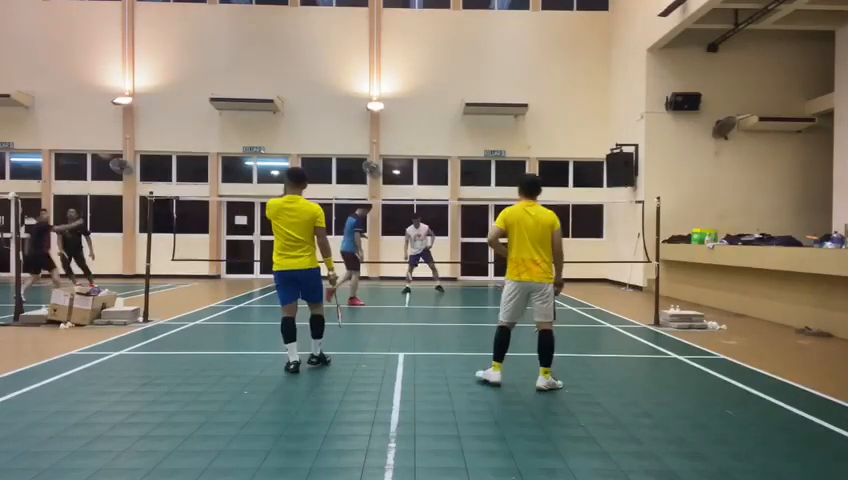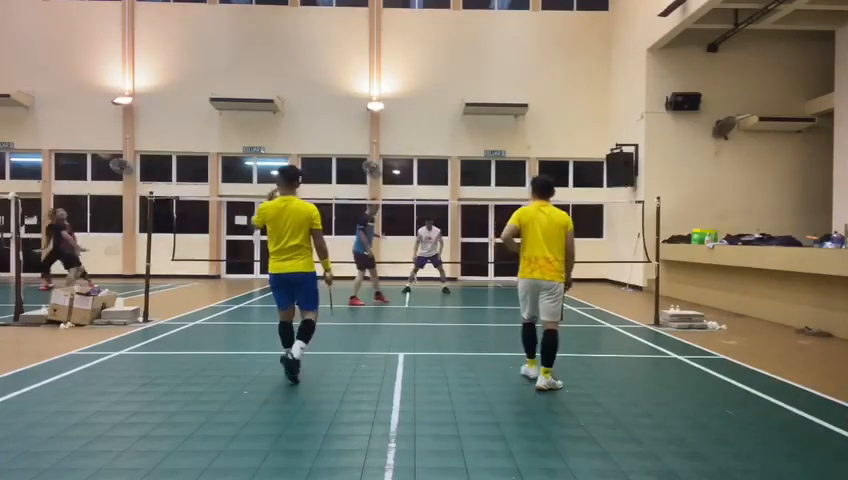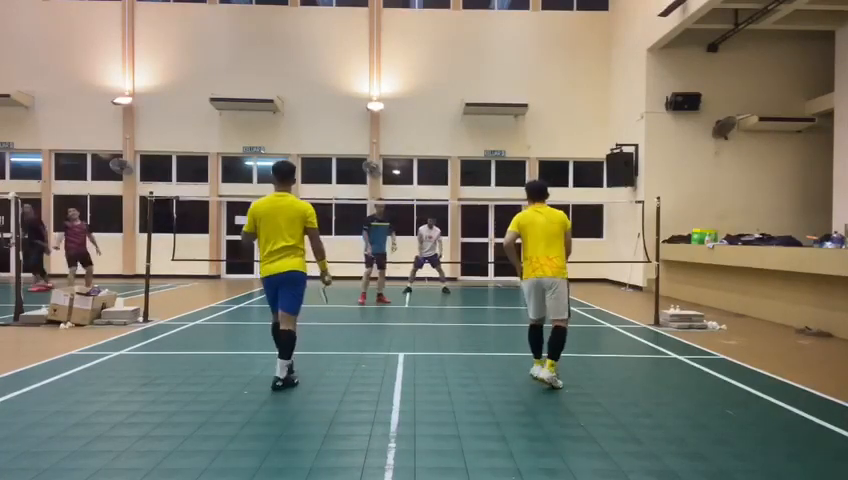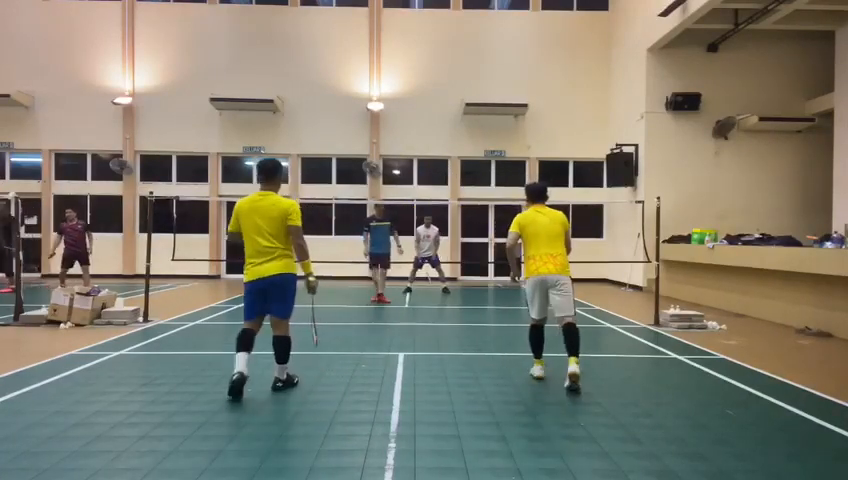
dt=0.3s
person 1, frame 1
left shoulder: (272, 206)
right shoulder: (314, 209)
right elbow: (322, 241)
left wrist: (285, 195)
right wrist: (331, 269)
left hip: (282, 269)
right hip: (308, 267)
left knee: (288, 313)
right knee: (316, 310)
left ankle: (293, 359)
right ankle: (316, 353)
person 1, frame 2
left shoulder: (266, 208)
right shoulder: (309, 209)
left elbow: (255, 224)
right elbow: (319, 243)
right wrist: (327, 269)
left hip: (277, 271)
right hip: (304, 270)
left knee: (285, 317)
right knee: (310, 315)
left ankle: (291, 356)
right ankle: (294, 354)
person 1, frame 3
left shoulder: (257, 206)
right shoulder: (304, 208)
left elbow: (246, 239)
right elbow: (315, 242)
right wrist: (324, 270)
left hip: (268, 272)
right hip: (293, 270)
left knee: (277, 320)
right knee: (288, 322)
left ankle: (285, 364)
right ankle: (282, 376)
person 1, frame 4
left shoulder: (241, 205)
right shoulder: (288, 206)
left elbow: (232, 237)
right elbow: (298, 241)
right wrist: (309, 274)
left hip: (254, 274)
right hip: (282, 273)
left knee: (250, 326)
right knee: (280, 326)
left ankle: (239, 372)
right ankle: (281, 377)
person 2, frame 1
left shoulder: (508, 213)
right shoulder: (550, 216)
left elbow: (492, 239)
right elbow: (558, 251)
left wrist: (506, 253)
right wrist: (558, 276)
left hip: (516, 278)
right hip: (543, 279)
left knee: (505, 324)
right knee: (545, 326)
left ankle: (495, 371)
right ankle: (545, 376)
person 2, frame 2
left shoulder: (522, 213)
right shoulder: (563, 217)
left elbow: (505, 237)
right elbow: (570, 251)
left wrist: (520, 251)
right wrist: (568, 275)
left hip: (528, 276)
right hip: (553, 278)
left knee: (528, 321)
right knee: (551, 326)
left ankle: (531, 366)
right ankle: (545, 376)
person 2, frame 3
left shoulder: (521, 217)
right shoulder: (560, 216)
left elbow: (507, 244)
right elbow: (568, 249)
left wrist: (518, 266)
left hip: (532, 276)
right hip: (556, 275)
left knee: (535, 321)
right knee: (560, 322)
left ankle: (538, 365)
right ankle: (549, 367)
person 2, frame 4
left shoulder: (521, 218)
right shoulder: (560, 217)
left elbow: (510, 245)
left wrist: (514, 268)
left hip: (535, 275)
right hip: (560, 273)
left knee: (537, 321)
right knee: (567, 319)
left ankle: (538, 366)
right ankle: (573, 363)
